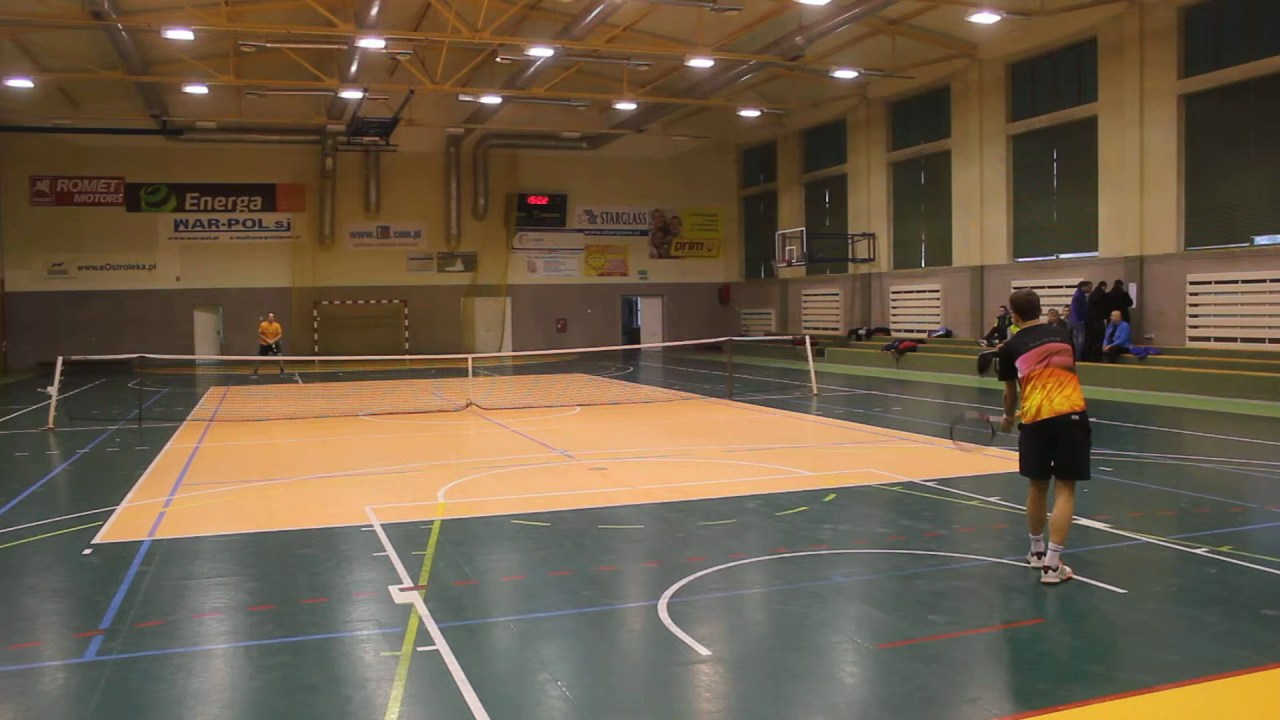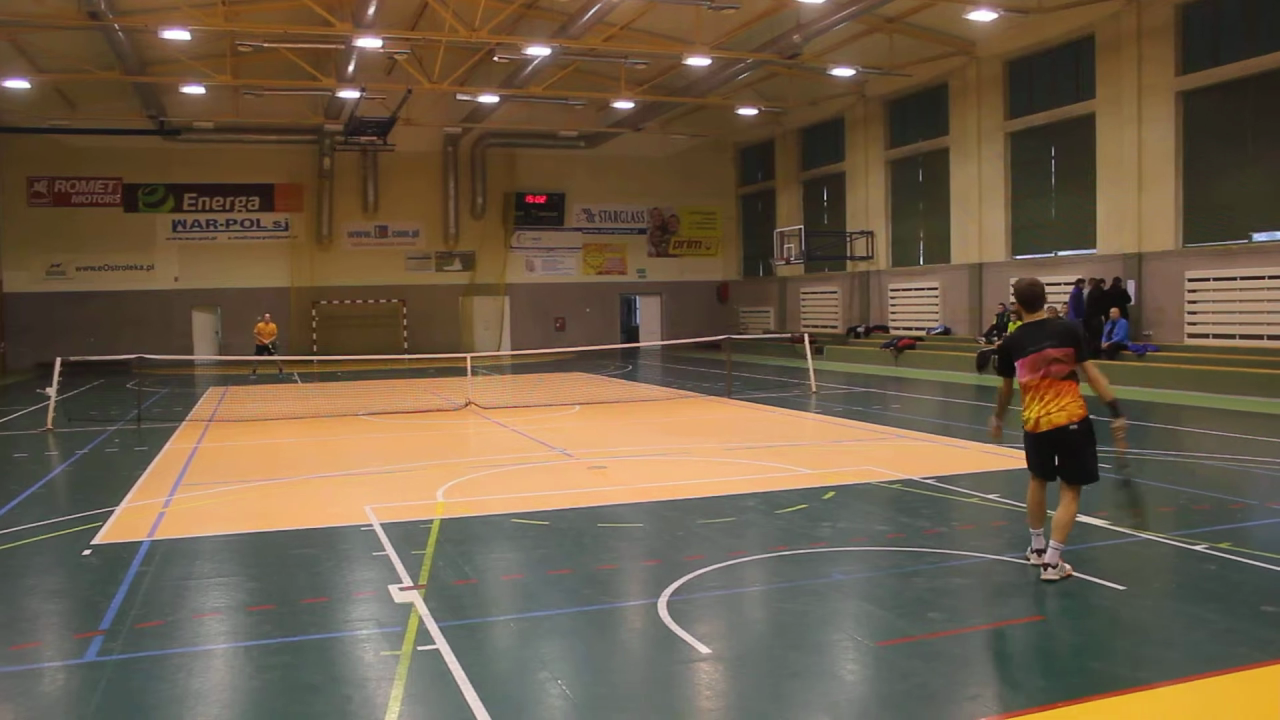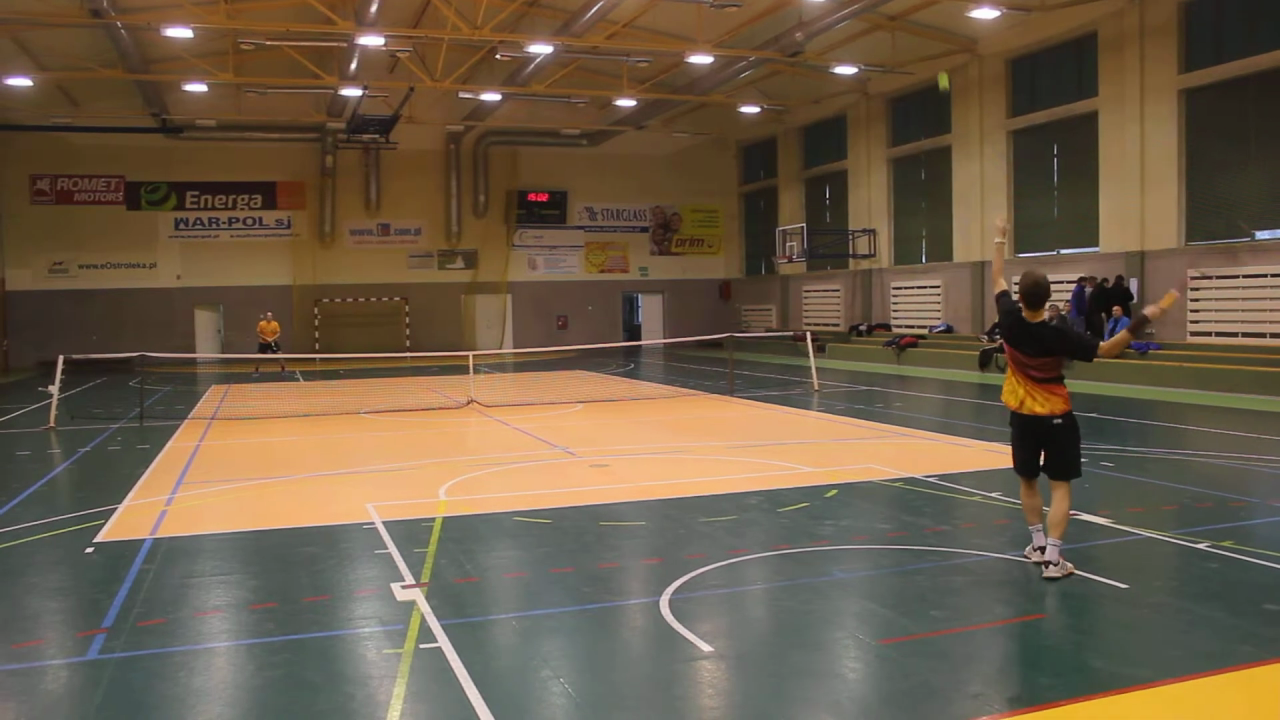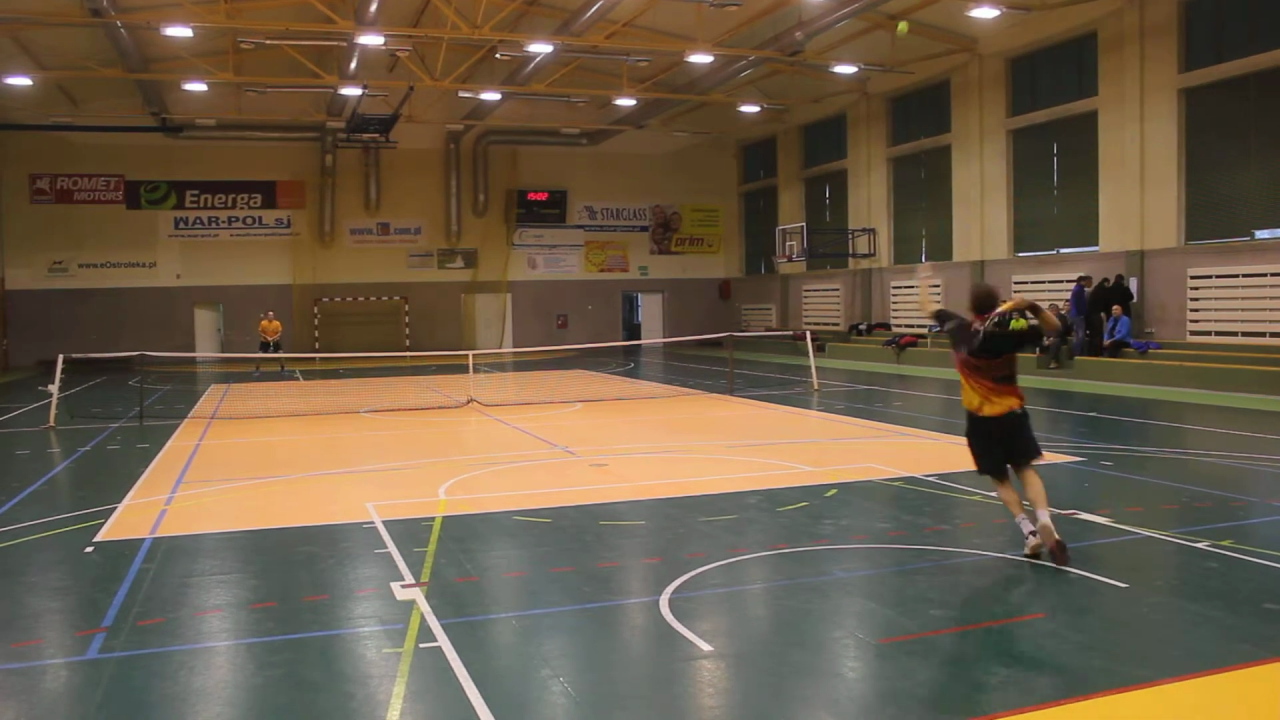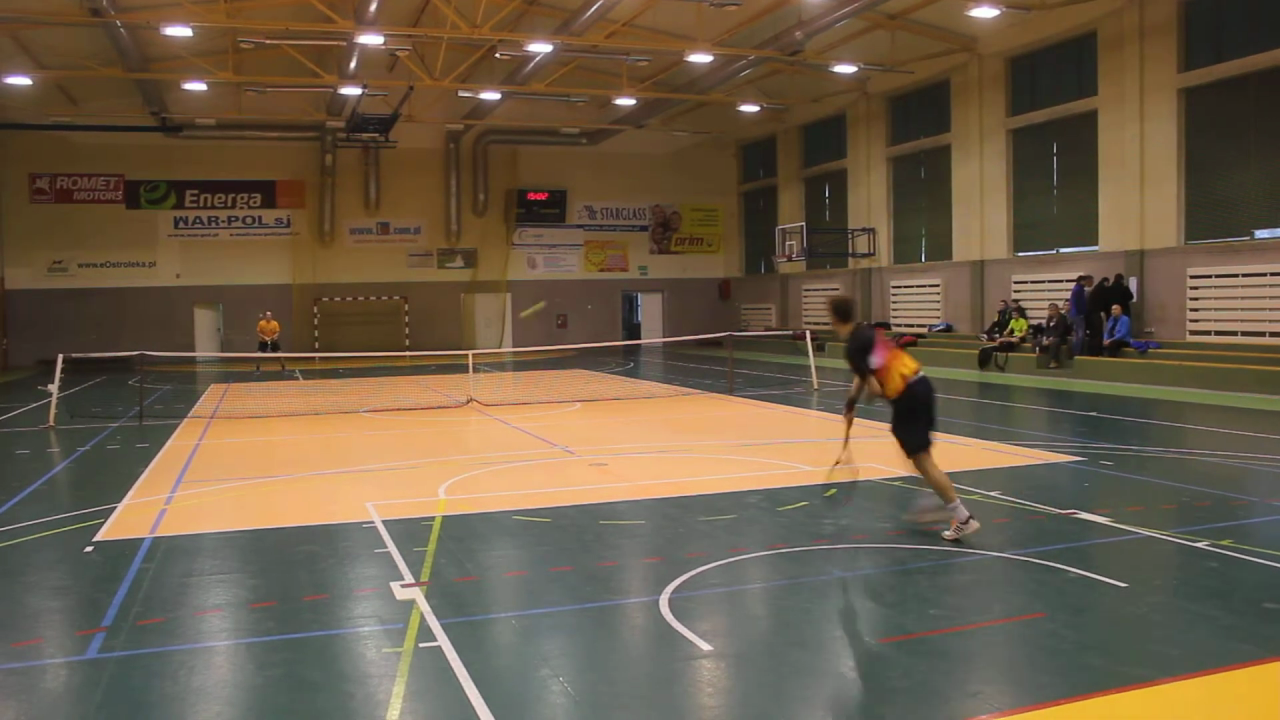
dt=0.5s
person 1, frame 1
left shoulder: (1011, 347)
right shoulder: (1062, 335)
left elbow: (1011, 393)
left wrist: (1008, 416)
left hip: (1036, 419)
right hip: (1071, 414)
left knee: (1038, 486)
right knee: (1065, 489)
left ankle: (1037, 551)
right ankle: (1052, 565)
person 1, frame 2
left shoulder: (1011, 343)
right shoulder: (1069, 330)
left elbow: (1007, 388)
right elbow: (1090, 373)
left wrist: (997, 417)
right wrist: (1116, 412)
left hip: (1036, 423)
right hip: (1072, 419)
left knee: (1037, 480)
right knee: (1070, 489)
left ankle: (1037, 548)
right ankle: (1052, 561)
person 1, frame 3
left shoulder: (1010, 322)
right shoulder: (1061, 336)
left elbow: (997, 280)
right elbow: (1108, 350)
left wrist: (1000, 240)
right wrist: (1141, 320)
left hip: (1023, 417)
right hip: (1057, 417)
left knee: (1028, 482)
right knee: (1060, 487)
left ankle: (1039, 544)
right ankle: (1052, 557)
person 1, frame 4
left shoulder: (958, 329)
right shoulder: (1007, 337)
left elbow: (927, 307)
right elbow: (1054, 326)
left wrist: (923, 277)
right wrist: (1031, 306)
left hip: (979, 420)
right hip: (1011, 414)
left knee: (1001, 480)
right knee: (1027, 472)
left ankle: (1030, 533)
right ankle: (1044, 522)
person 1, frame 5
left shoulder: (854, 347)
right shoulder: (865, 332)
left elbow: (874, 388)
left wrist: (857, 399)
right wrist: (852, 397)
left hip: (907, 396)
right hip: (919, 385)
left knee: (922, 462)
left ankle: (963, 519)
right ankle: (941, 500)
